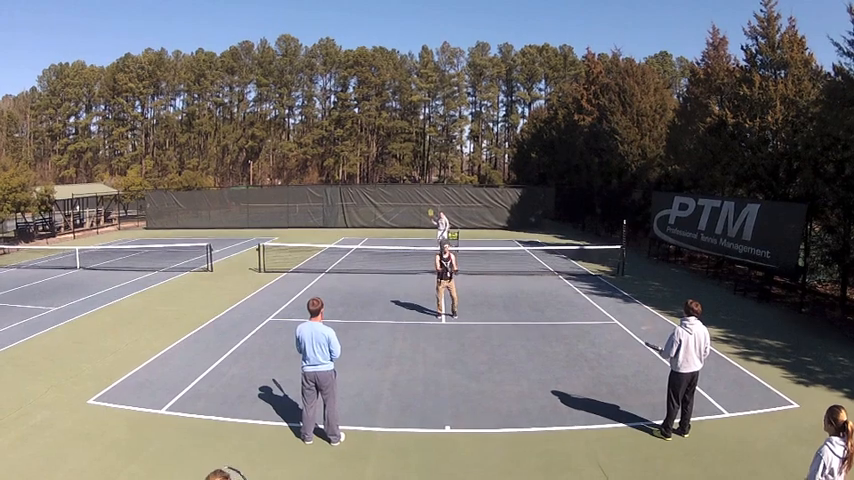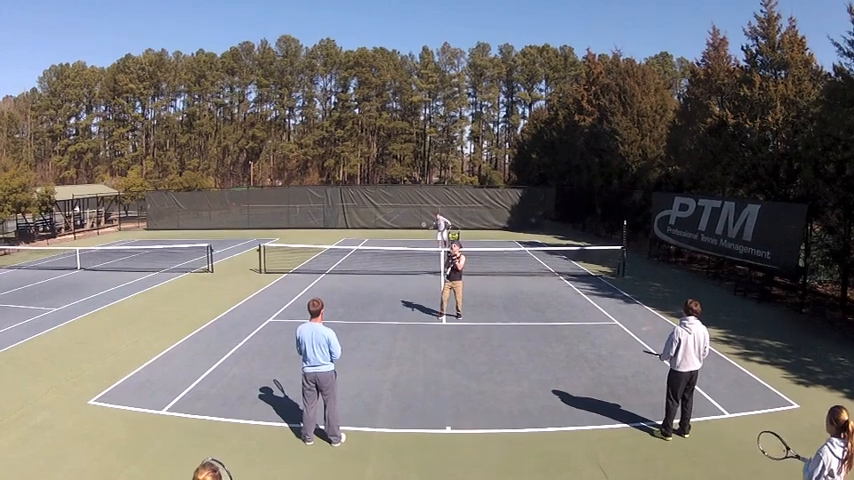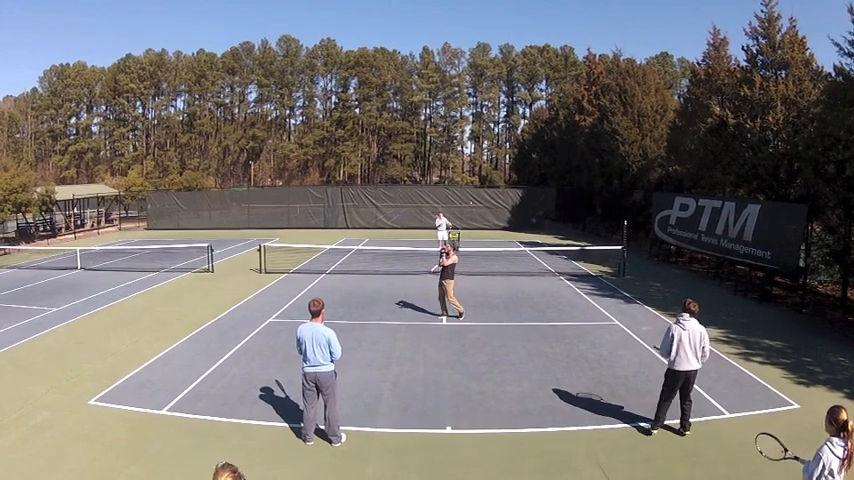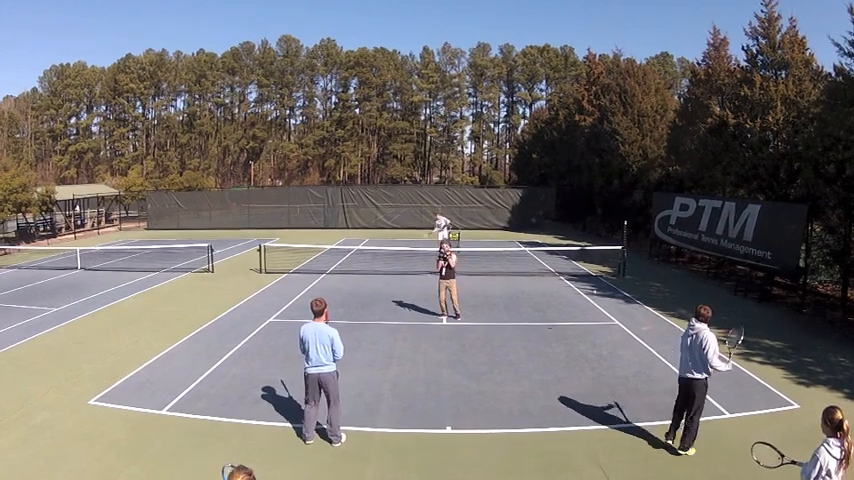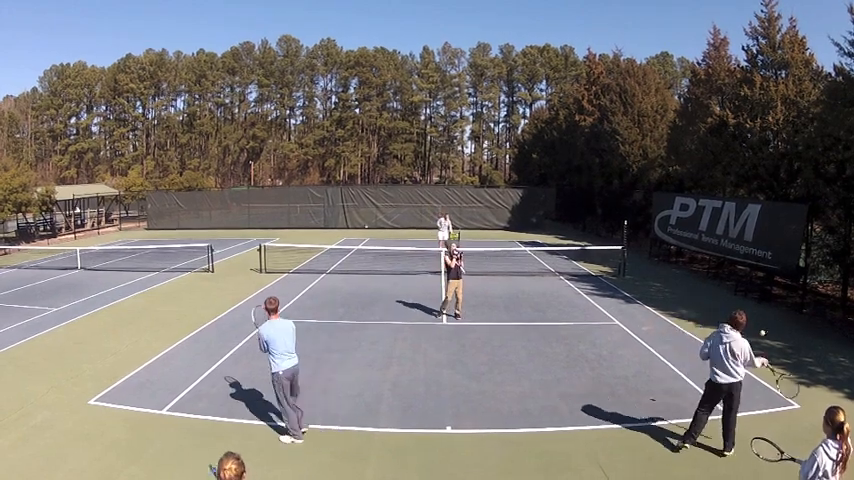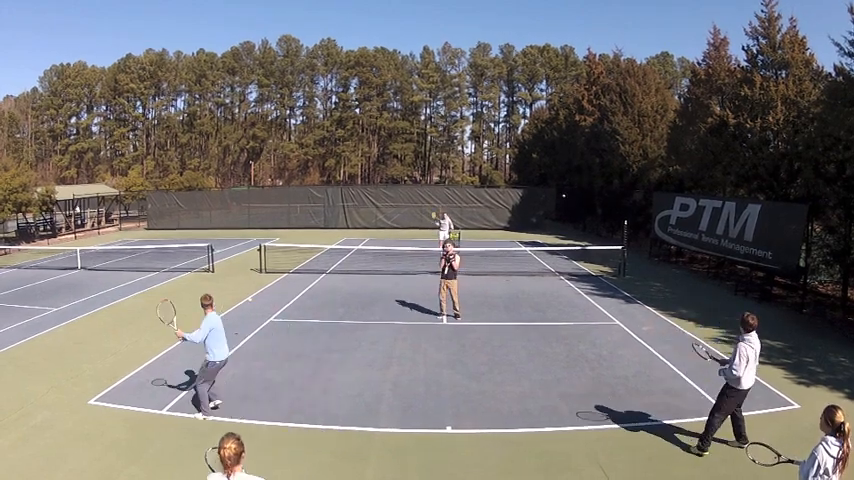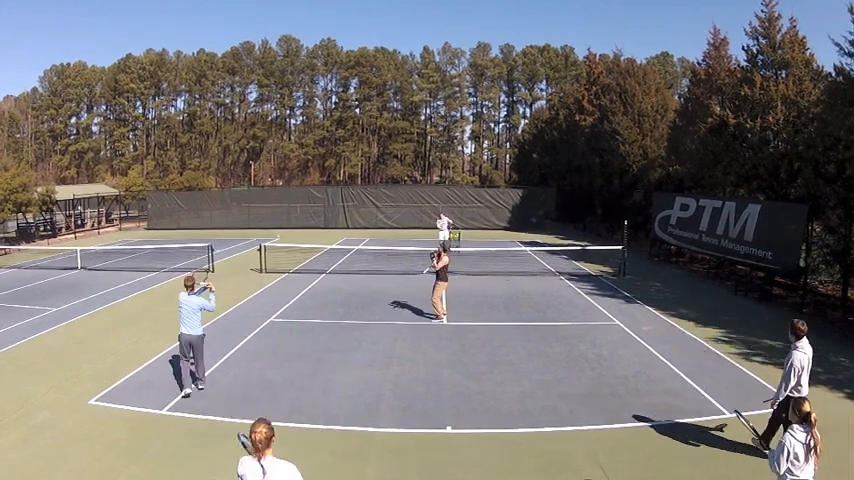
dt=0.7s
person 1, frame 1
left shoulder: (679, 330)
right shoulder: (703, 330)
left elbow: (669, 353)
right elbow: (706, 352)
left wrist: (661, 352)
left hip: (680, 372)
right hip: (695, 371)
left knee: (674, 402)
right knee: (688, 401)
left ankle: (666, 431)
right ankle: (684, 429)
person 1, frame 2
left shoulder: (679, 330)
right shoulder: (703, 330)
left elbow: (669, 352)
right elbow: (705, 352)
left wrist: (662, 357)
left hip: (678, 371)
right hip: (694, 370)
left knee: (672, 401)
right knee: (688, 400)
left ankle: (667, 431)
right ankle: (684, 429)
person 1, frame 3
left shoulder: (673, 328)
right shoulder: (701, 330)
left elbow: (663, 351)
right elbow: (705, 353)
left wrist: (672, 356)
left hip: (675, 369)
right hip: (692, 370)
left knee: (665, 398)
right knee: (686, 399)
left ankle: (656, 425)
right ankle: (685, 427)
person 1, frame 4
left shoulder: (686, 333)
right shoulder: (708, 336)
right elbow: (712, 362)
right wrist: (728, 365)
left hip: (683, 377)
right hip: (698, 380)
left knee: (679, 407)
right knee: (694, 413)
left ankle: (670, 436)
right ankle: (685, 446)
person 1, frame 5
left shoulder: (714, 337)
right shoulder: (742, 343)
left elbow: (703, 355)
right elbow: (751, 362)
right wrist: (762, 361)
left hip: (716, 383)
right hip: (734, 384)
left knee: (702, 411)
right knee: (730, 417)
left ankle: (687, 439)
right ankle: (728, 447)
person 1, frame 6
left shoulder: (742, 346)
right shoulder: (754, 340)
left elbow: (735, 372)
left wrist: (722, 371)
right wrist: (727, 362)
left hip: (736, 386)
right hip: (746, 384)
left knee: (717, 414)
right knee: (735, 410)
left ankle: (703, 446)
right ankle: (742, 439)
person 1, frame 7
left shoulder: (796, 356)
right shoulder: (806, 347)
left elbow: (789, 382)
left wrist: (777, 398)
left hip: (793, 394)
right hip: (799, 391)
left knee: (790, 425)
right knee: (776, 418)
right ankle: (763, 444)
person 2, frame 1
left shoulder: (300, 329)
right shoulder: (328, 331)
left elbow: (299, 350)
right elbow: (336, 354)
left hip: (307, 371)
right hip: (326, 372)
left knee: (308, 405)
right knee: (330, 405)
left ankle: (307, 435)
right ankle: (334, 437)
person 2, frame 2
left shoulder: (300, 330)
right shoulder: (328, 332)
left elbow: (299, 351)
right elbow: (336, 355)
left hip: (308, 372)
right hip: (326, 372)
left knee: (309, 405)
right knee: (331, 406)
left ankle: (308, 436)
right ankle: (335, 437)
person 2, frame 3
left shoulder: (301, 330)
right shoulder: (328, 332)
left elbow: (300, 351)
right elbow: (336, 356)
left hip: (308, 372)
right hip: (326, 373)
left knee: (309, 406)
right knee: (331, 406)
left ankle: (308, 436)
right ankle: (335, 438)
person 2, frame 4
left shoulder: (304, 329)
right shoulder: (331, 332)
left elbow: (303, 350)
right elbow: (339, 355)
left hip: (310, 372)
right hip: (328, 373)
left knee: (311, 405)
right knee: (333, 405)
left ankle: (308, 435)
right ankle: (335, 437)
person 2, frame 5
left shoulder: (263, 330)
right shoulder: (289, 324)
left elbow: (263, 349)
left hip: (279, 371)
right hip: (294, 365)
left knee: (285, 404)
right knee: (293, 398)
left ankle: (295, 435)
right ankle: (300, 425)
person 2, frame 6
left shoulder: (209, 320)
right shoulder: (214, 317)
left elbow: (198, 339)
right elbow: (200, 334)
left wrist: (183, 335)
right wrist: (185, 335)
left hip: (214, 360)
right hip: (223, 356)
left knee: (200, 384)
right knee: (207, 381)
left ankle: (205, 412)
right ankle: (215, 399)
person 2, frame 7
left shoulder: (181, 296)
right shoulder: (199, 301)
left elbow: (190, 293)
right elbow: (212, 307)
left wrist: (205, 286)
right wrist: (212, 292)
left hip: (184, 335)
right hip: (197, 335)
left knee: (184, 361)
right knee: (199, 360)
left ankle: (187, 387)
right ankle: (200, 382)
